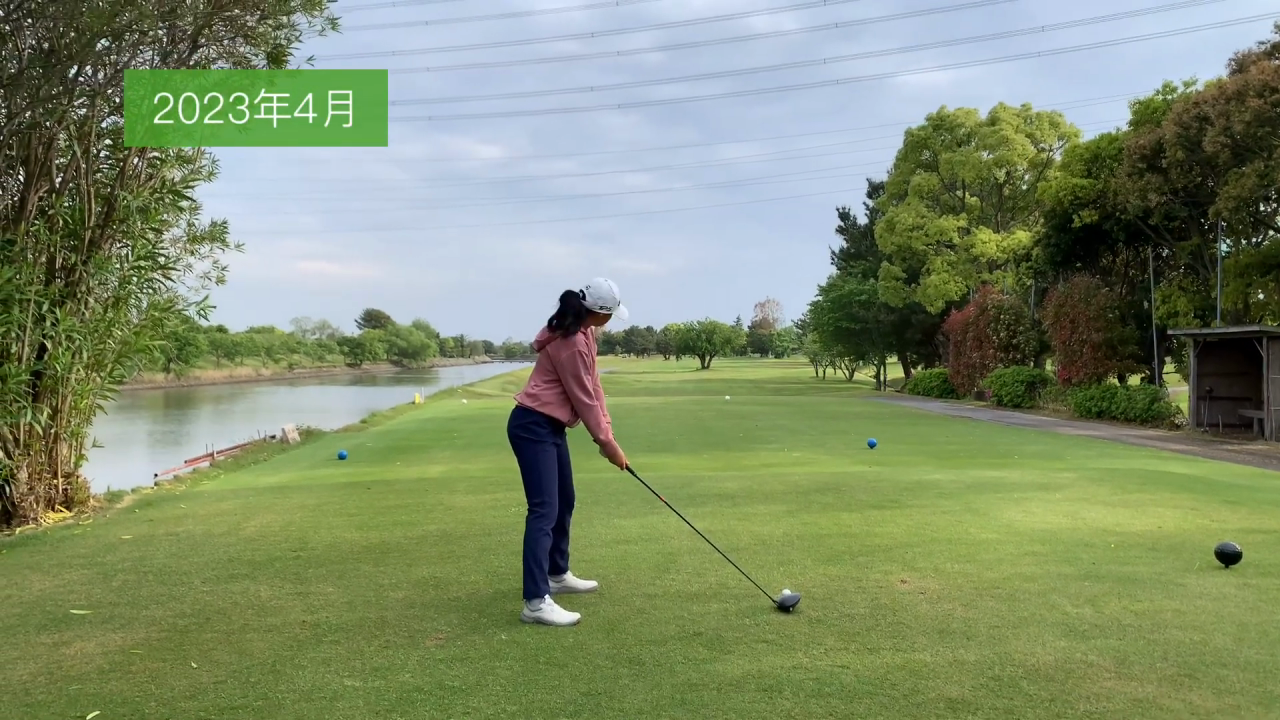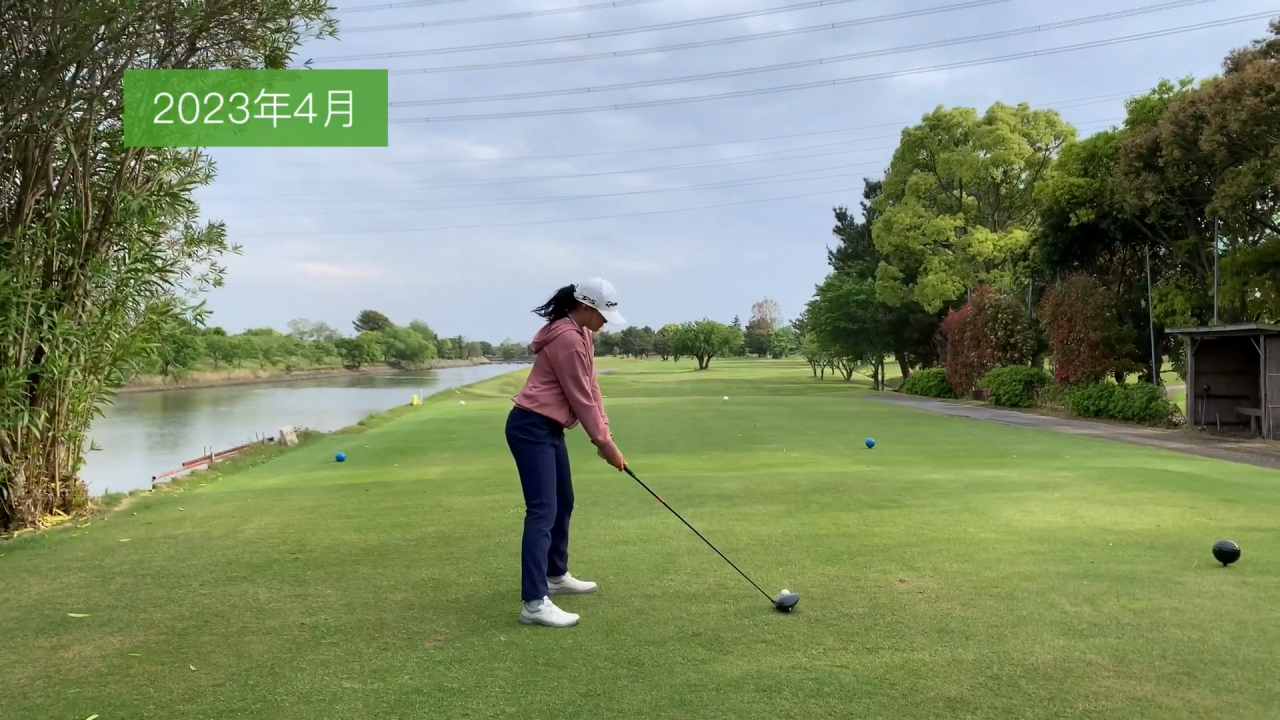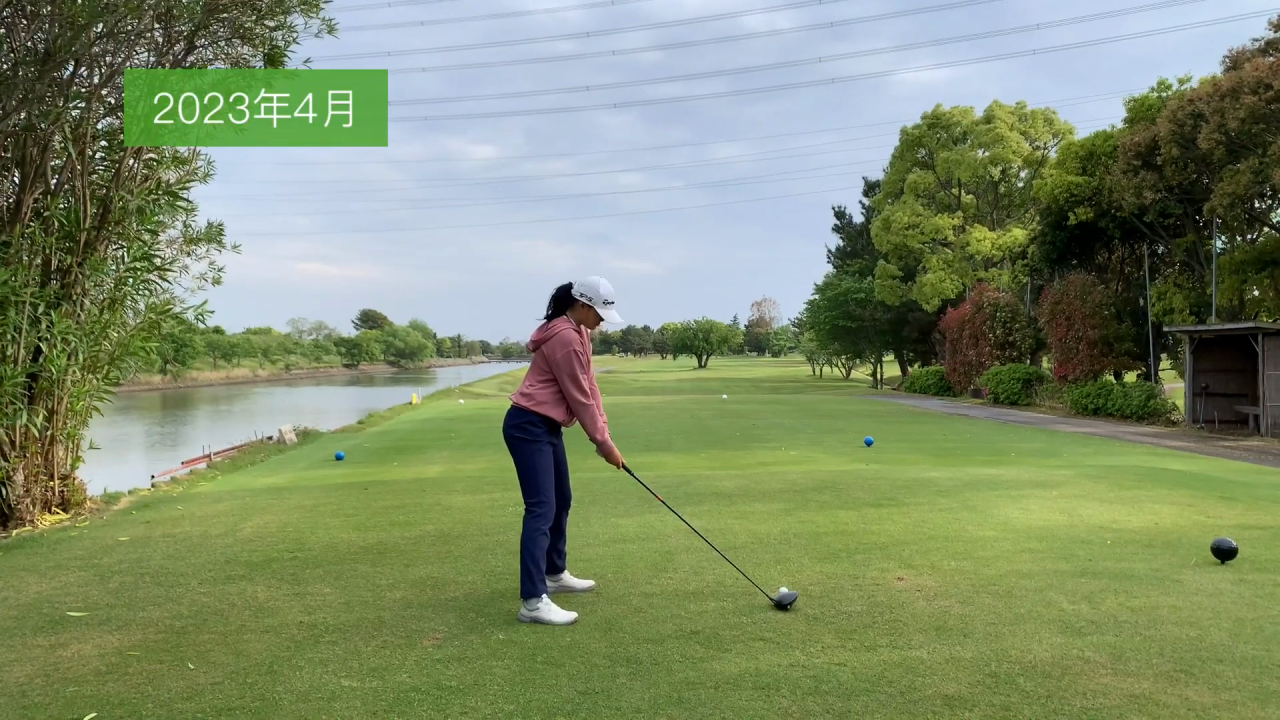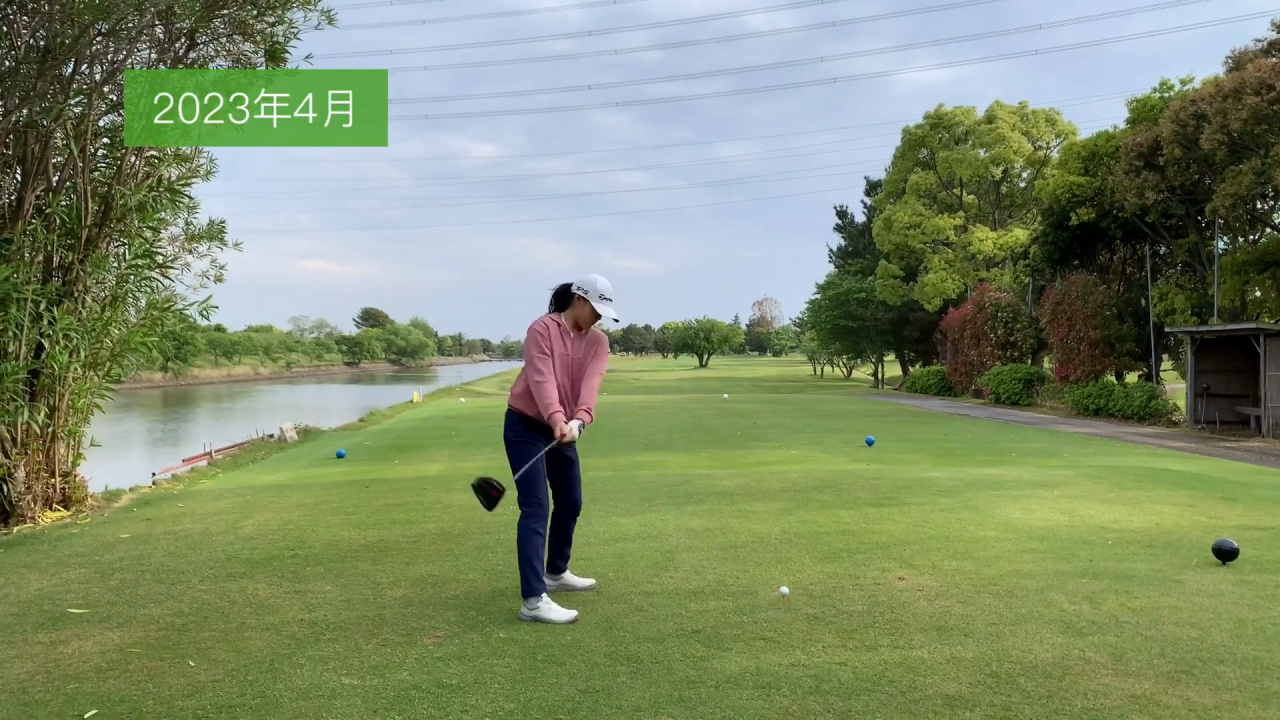
dt=0.5s
person 1, frame 1
left shoulder: (583, 332)
right shoulder: (571, 342)
left elbow: (594, 385)
right elbow: (583, 398)
left wrist: (608, 432)
right wrist: (607, 442)
left hip: (550, 426)
right hip: (533, 426)
left knee: (564, 501)
right knee: (544, 509)
left ankle: (557, 574)
right ankle: (536, 601)
person 1, frame 2
left shoulder: (580, 333)
right shoulder: (567, 340)
left elbow: (591, 388)
right elbow: (580, 399)
left wrist: (606, 433)
right wrist: (605, 444)
left hip: (549, 428)
right hip: (531, 427)
left knee: (563, 503)
right knee: (543, 511)
left ankle: (556, 576)
right ankle: (535, 603)
person 1, frame 3
left shoulder: (578, 332)
right shoulder: (565, 339)
left elbow: (590, 387)
right elbow: (579, 398)
left wrist: (604, 432)
right wrist: (604, 442)
left hip: (547, 426)
right hip: (529, 426)
left knee: (561, 501)
right knee: (541, 508)
left ankle: (554, 574)
right ankle: (533, 601)
person 1, frame 4
left shoulder: (598, 340)
right shoulder: (544, 328)
left elbow: (591, 382)
right elbow: (541, 378)
left wrist: (580, 420)
right wrist: (556, 417)
left hip: (562, 430)
right hip: (526, 426)
left knee: (570, 504)
right knee: (535, 509)
left ankle: (556, 573)
right ankle: (534, 600)
